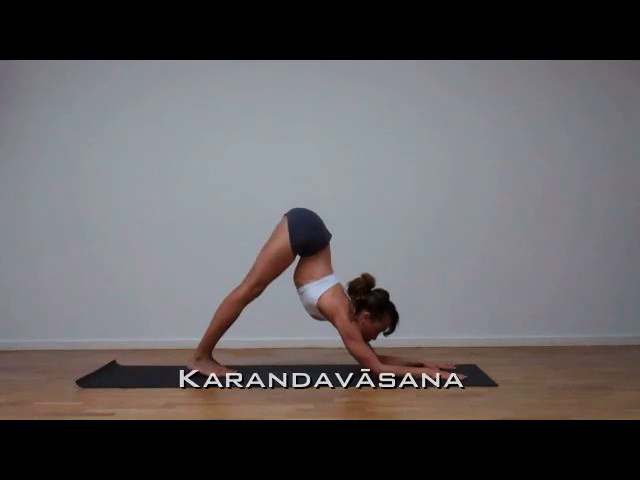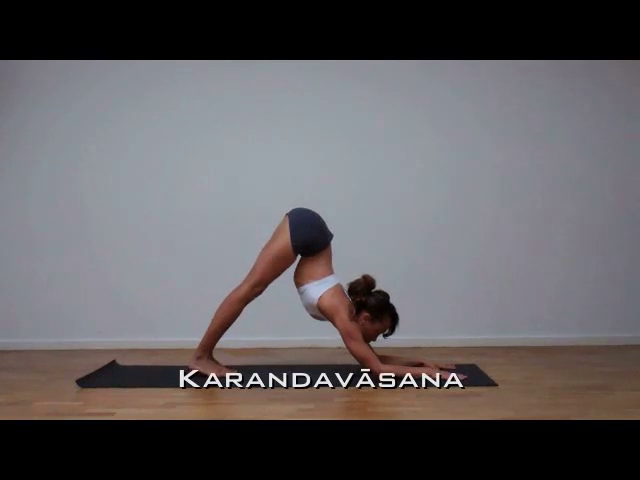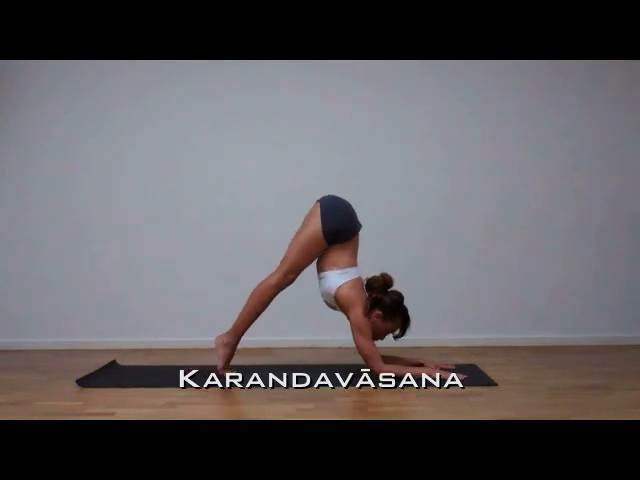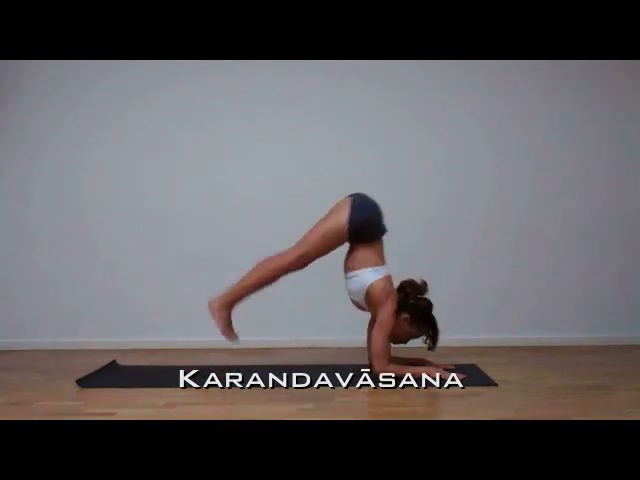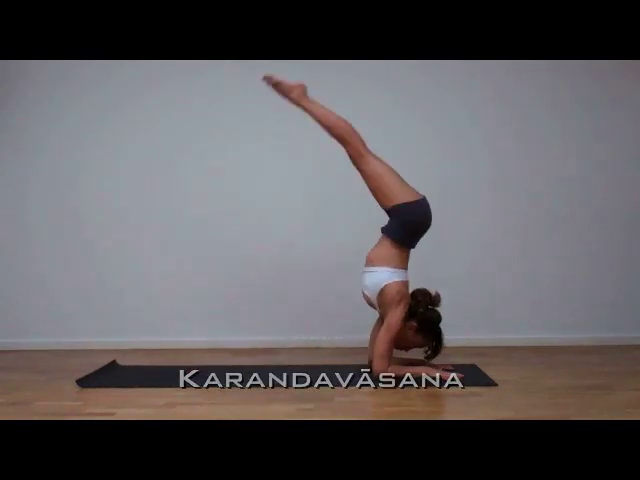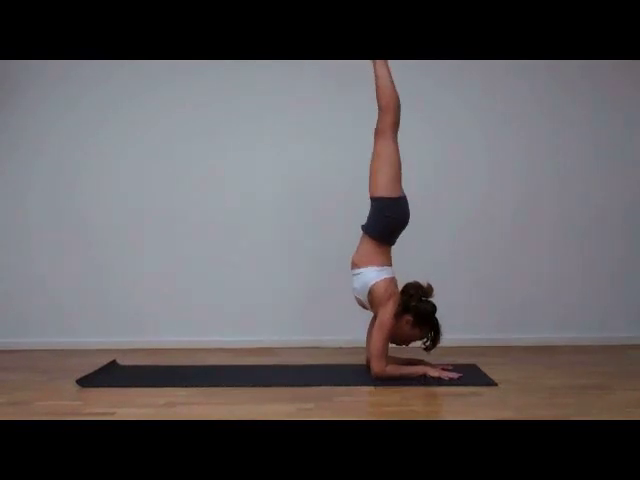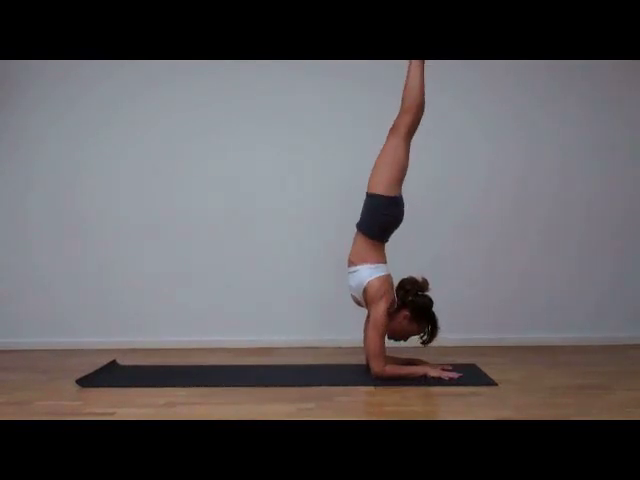
dt=0.7s
person 1, frame 1
left shoulder: (351, 312)
right shoulder: (344, 317)
left elbow: (373, 358)
right elbow: (377, 369)
left wrist: (421, 362)
right wrist: (427, 373)
left hip: (305, 227)
right hip: (301, 228)
left knee: (251, 291)
right knee: (248, 289)
right ankle: (200, 356)
person 1, frame 2
left shoulder: (350, 312)
right shoulder: (345, 317)
left elbow: (373, 358)
right elbow: (377, 369)
left wrist: (420, 362)
right wrist: (425, 372)
left hip: (307, 228)
right hip: (302, 227)
left knee: (252, 290)
right knee: (249, 289)
right ankle: (201, 356)
person 1, frame 3
left shoulder: (362, 306)
right shoulder: (358, 310)
left elbow: (374, 356)
right elbow: (378, 368)
left wrist: (421, 363)
right wrist: (425, 372)
left knee: (284, 278)
right knee: (282, 277)
right ankle: (230, 338)
person 1, frame 4
left shoulder: (385, 302)
right shoulder: (387, 304)
right elbow: (380, 368)
left wrist: (418, 361)
right wrist: (423, 370)
left knee: (292, 261)
right knee: (293, 260)
right ankle: (225, 303)
person 1, frame 5
right shoulder: (397, 307)
right elbow: (381, 367)
right wrist: (426, 370)
left hip: (408, 215)
right hip: (410, 215)
right knee: (359, 152)
person 1, frame 6
right shoulder: (388, 305)
right elbow: (379, 368)
right wrist: (424, 368)
left hip: (387, 214)
right hip: (387, 213)
right knee: (386, 129)
person 1, frame 7
right shoulder: (382, 303)
right elbow: (379, 368)
right wrist: (424, 369)
left hip: (381, 211)
right hip: (381, 210)
left knee: (403, 130)
right knee: (403, 128)
